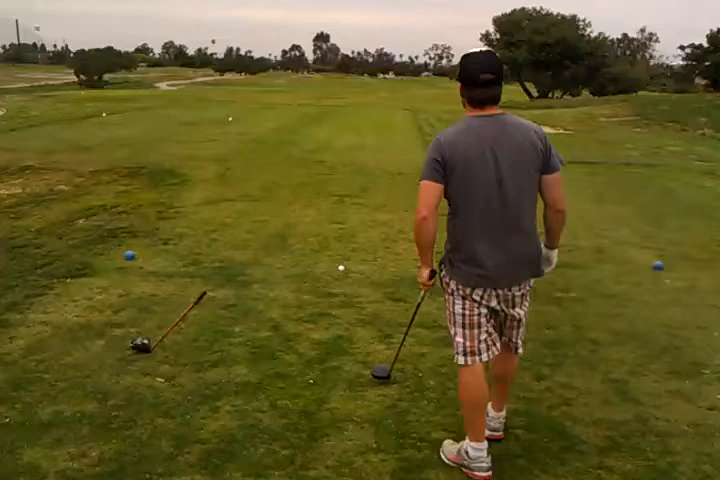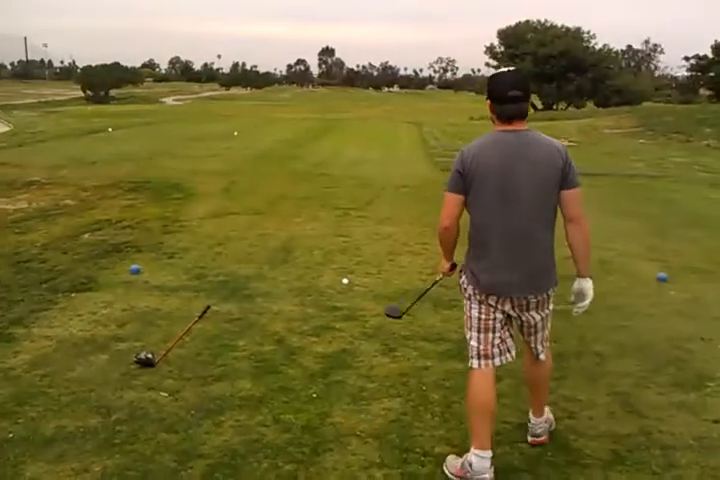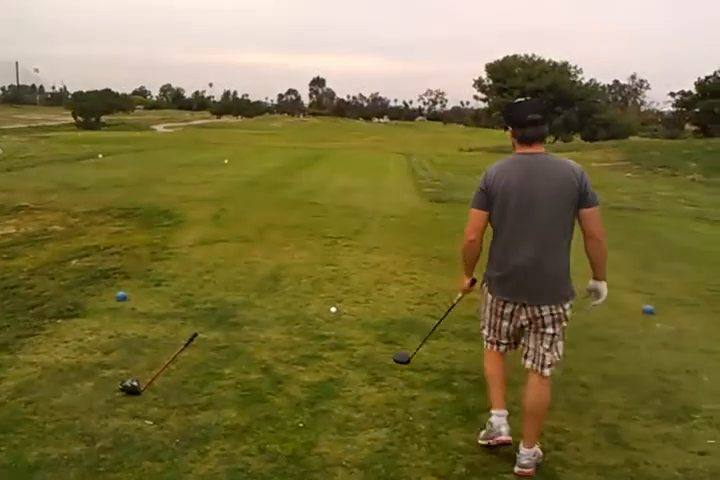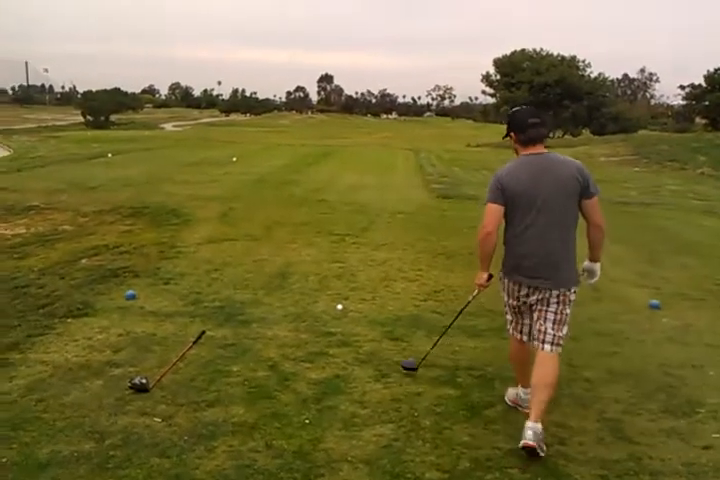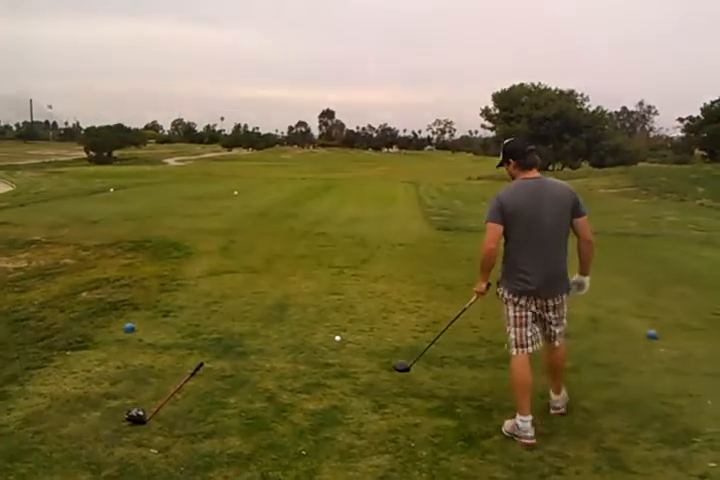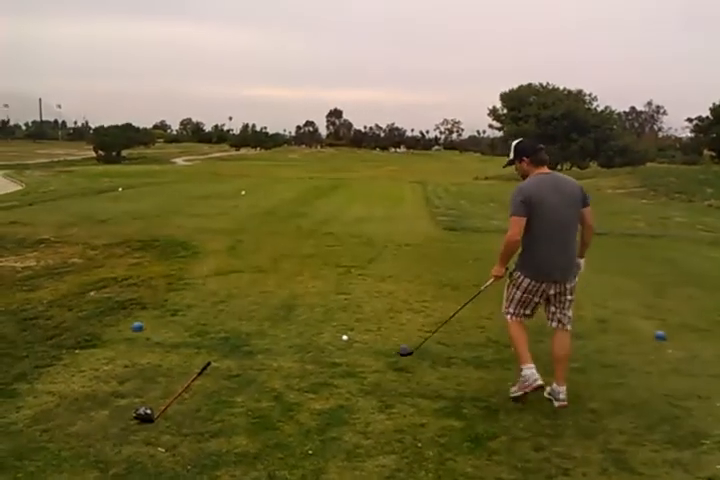
dt=0.4s
person 1, frame 1
left shoulder: (446, 143)
right shoulder: (535, 136)
left elbow: (424, 215)
right elbow: (557, 205)
left wrist: (425, 264)
right wrist: (550, 248)
left hip: (466, 273)
right hip: (520, 269)
left knee: (471, 360)
right knee: (508, 347)
right ankle: (497, 417)
person 1, frame 2
left shoulder: (470, 155)
right shoulder: (556, 152)
left elbow: (447, 222)
right elbow: (576, 220)
left wrist: (447, 259)
right wrist: (584, 276)
left hip: (483, 279)
right hip: (537, 279)
left knee: (482, 367)
right knee: (537, 350)
right ankle: (539, 421)
person 1, frame 3
left shoulder: (494, 175)
right shoulder: (573, 174)
left elbow: (472, 236)
right elbow: (595, 235)
left wrist: (467, 275)
right wrist: (599, 278)
left hip: (502, 287)
right hip: (552, 292)
left knee: (494, 348)
right knee: (540, 371)
left ankle: (498, 422)
person 1, frame 4
left shoulder: (505, 175)
right shoulder: (575, 170)
left elbow: (488, 230)
right elbow: (597, 223)
left wrist: (483, 270)
right wrist: (594, 260)
left hip: (516, 274)
right hip: (559, 278)
left knee: (519, 336)
right knee: (548, 350)
left ankle: (524, 393)
right ankle: (533, 426)
person 1, frame 5
left shoulder: (504, 197)
right shoulder: (566, 192)
left elbow: (490, 246)
right elbow: (587, 239)
left wrist: (483, 279)
right wrist: (584, 274)
left hip: (516, 287)
right hip: (555, 286)
left knee: (520, 352)
right knee: (555, 341)
left ankle: (524, 424)
right ankle: (558, 397)
person 1, frame 6
left shoulder: (524, 190)
right shoulder: (574, 186)
left elbow: (515, 236)
right elbow: (589, 227)
left wrist: (501, 265)
right wrist: (579, 257)
left hip: (531, 272)
right hip: (565, 273)
left knee: (514, 316)
right knee: (561, 328)
left ankle: (529, 373)
right ankle: (559, 390)
